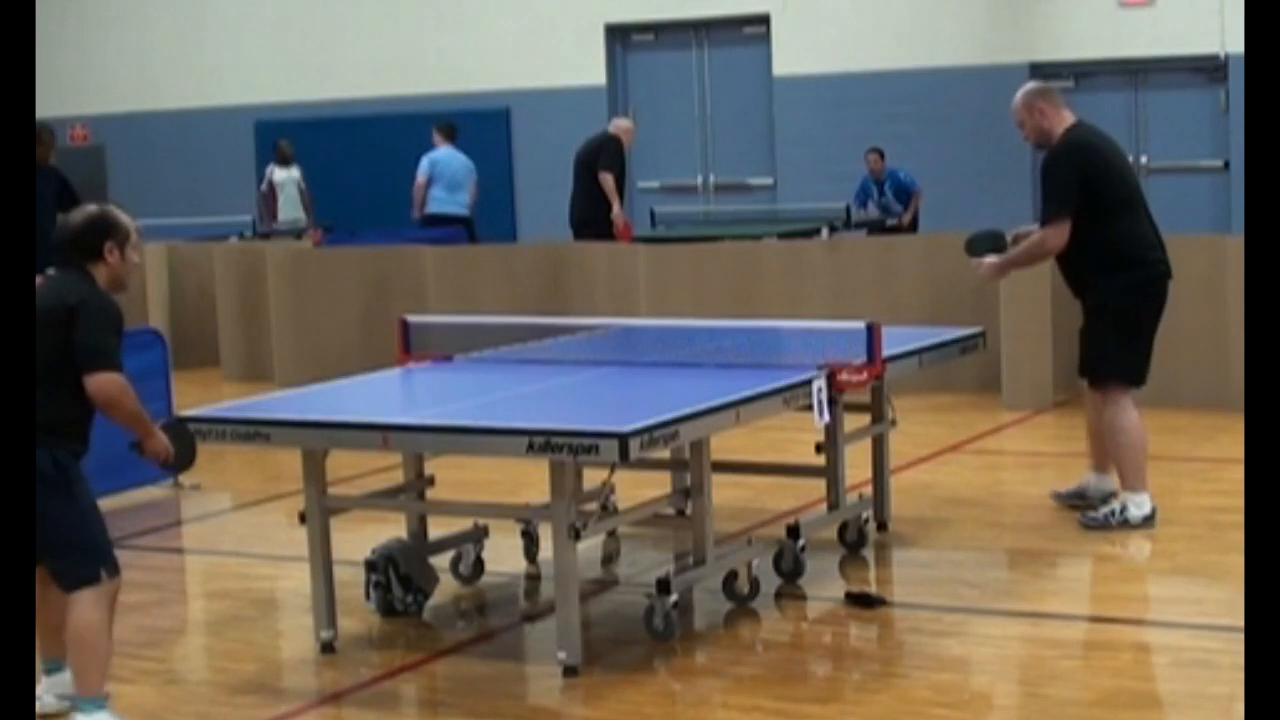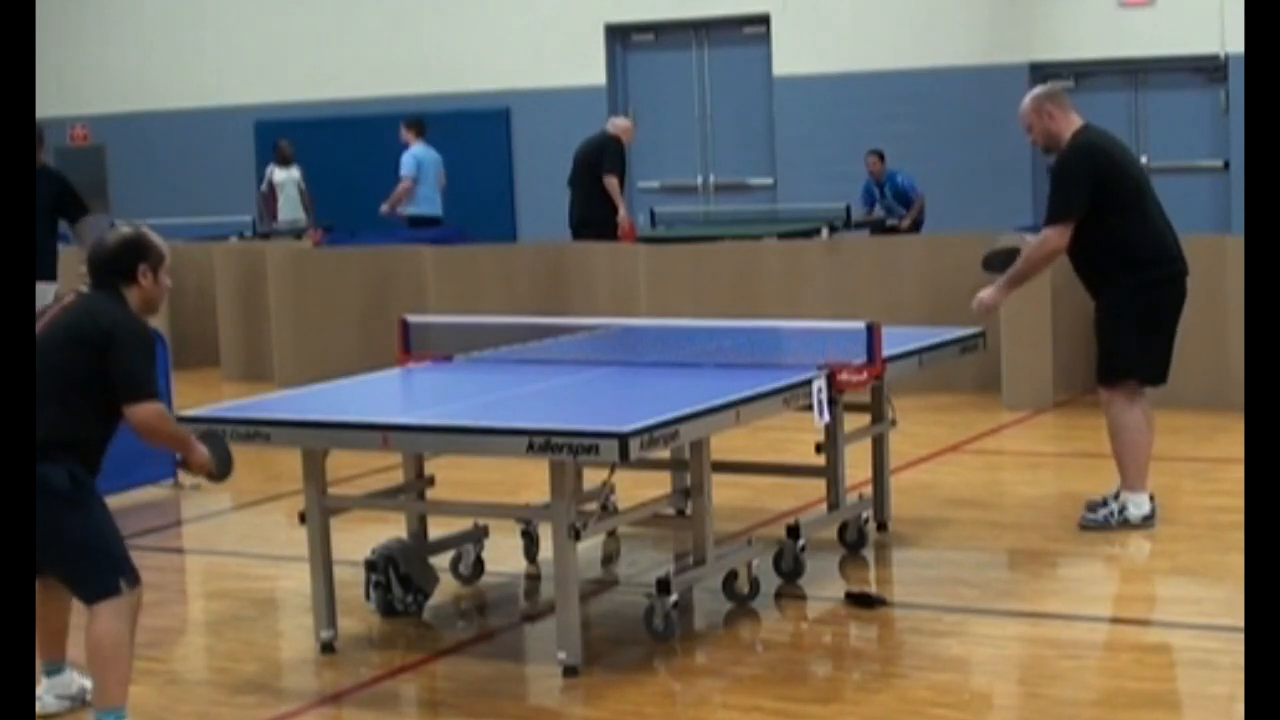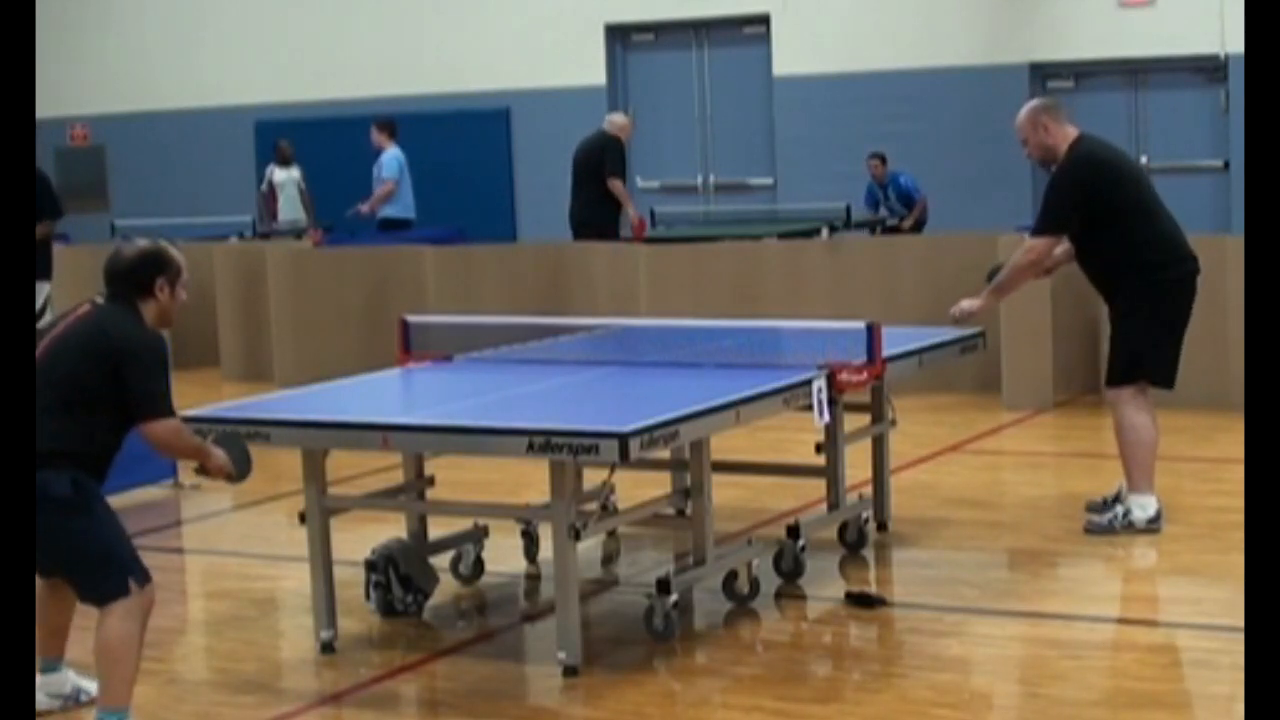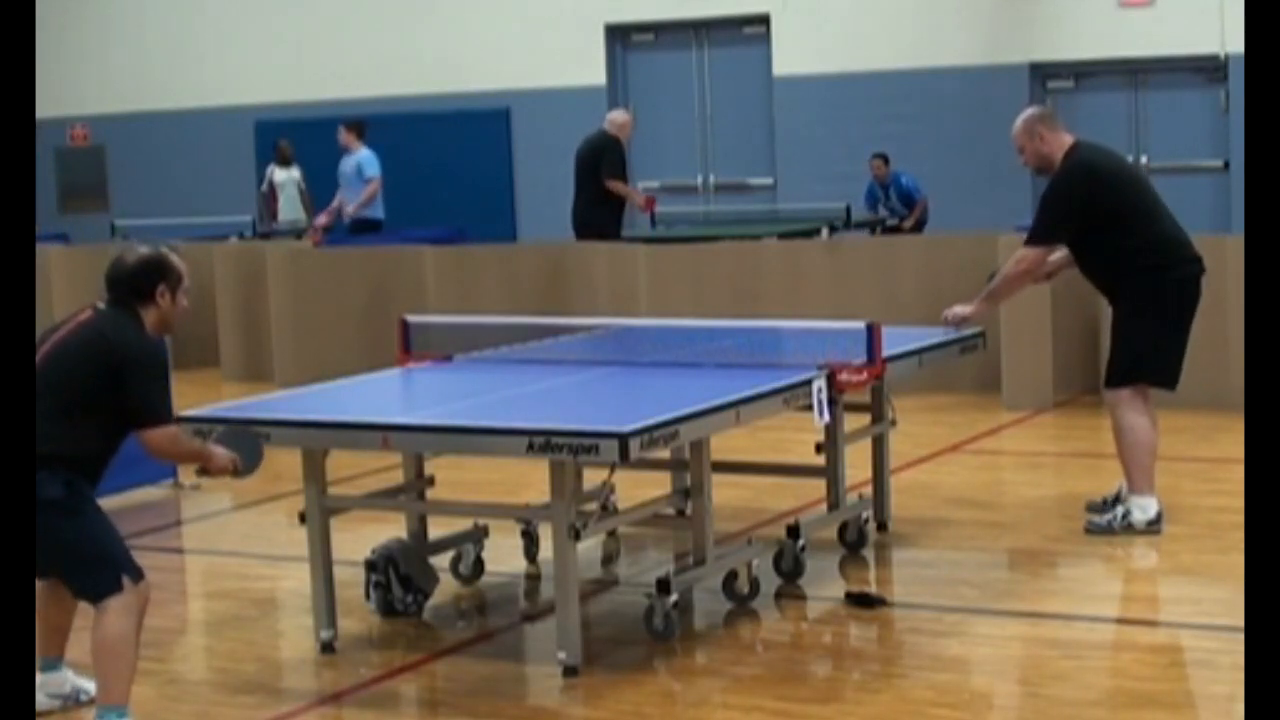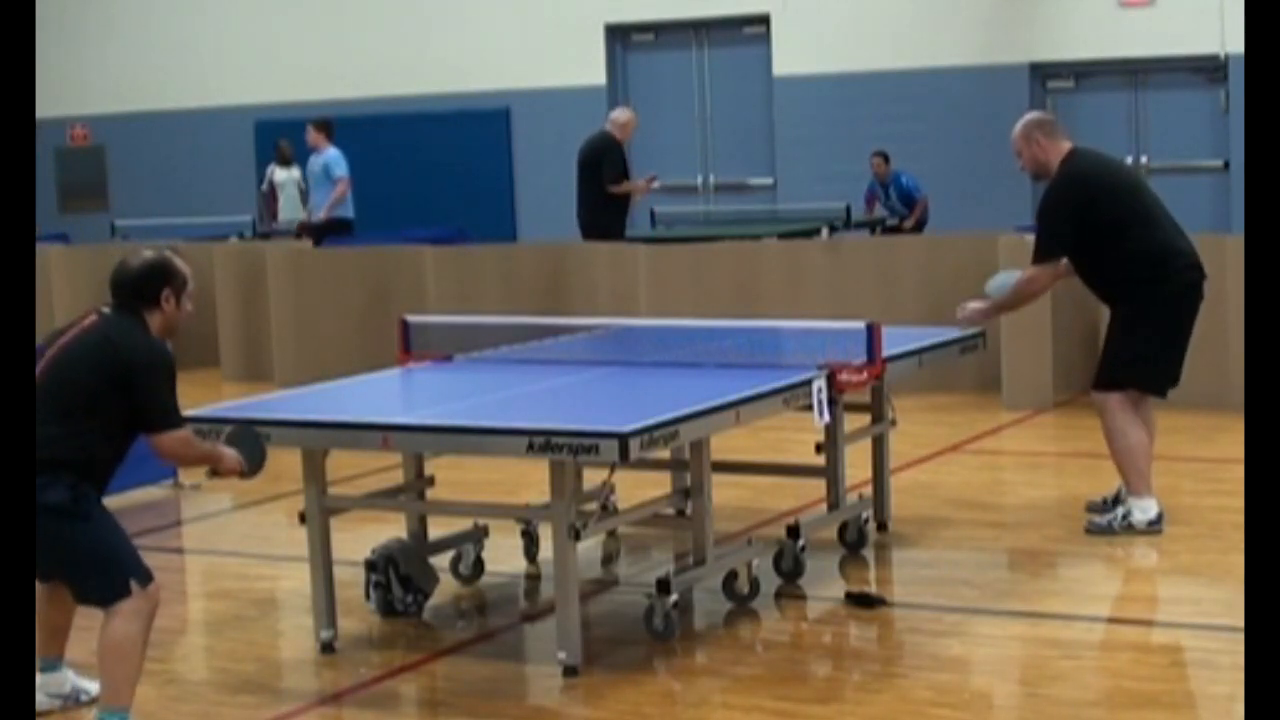
dt=1s
person 1, frame 1
left shoulder: (51, 293)
right shoulder: (93, 303)
right elbow: (104, 386)
right wrist: (149, 433)
left hip: (42, 453)
right hip: (44, 456)
left knee: (53, 566)
right knee: (94, 580)
person 1, frame 2
left shoulder: (71, 311)
right shoulder: (125, 328)
right elbow: (144, 415)
right wrist: (189, 447)
left hip: (46, 465)
right hip: (49, 472)
left knee: (56, 570)
right knee: (115, 592)
person 1, frame 3
left shoulder: (85, 319)
right shoulder: (138, 340)
right elbow: (160, 431)
right wrist: (207, 454)
left hip: (46, 471)
right hip: (50, 480)
left knee: (63, 568)
right knee: (129, 594)
person 1, frame 4
left shoulder: (88, 326)
right shoulder: (138, 346)
right elbow: (159, 438)
right wrist: (208, 454)
left hip: (46, 475)
right hip: (46, 483)
left knee: (64, 568)
right knee: (123, 590)
left ankle: (52, 682)
person 1, frame 5
left shoulder: (92, 330)
right shoulder: (145, 351)
right elbow: (172, 444)
right wrist: (218, 456)
left hip: (46, 480)
right hip: (50, 489)
left knee: (62, 569)
right knee: (133, 595)
left ankle: (52, 682)
person 2, frame 1
left shoulder: (1064, 156)
right shoulder: (1090, 142)
left elbow: (1055, 240)
left wrist: (1003, 264)
right wrist: (1032, 235)
left hip: (1123, 284)
right hip: (1133, 278)
left knee: (1113, 390)
right knee: (1099, 384)
left ankle: (1137, 503)
right ankle: (1100, 484)
person 2, frame 2
left shoulder: (1076, 158)
right shoulder: (1096, 146)
left elbow: (1055, 240)
left wrist: (1002, 287)
right wrist: (1035, 251)
left hip: (1138, 285)
right hip: (1151, 279)
left knee: (1119, 390)
right knee: (1129, 389)
left ankle: (1136, 504)
right ankle: (1133, 492)
person 2, frame 3
left shoulder: (1076, 169)
right shoulder: (1091, 158)
left elbow: (1035, 251)
left wrist: (984, 299)
right wrist: (1055, 260)
left hip: (1153, 285)
right hip: (1157, 280)
left knee: (1125, 392)
right knee: (1132, 389)
left ankle: (1142, 507)
right ankle: (1136, 491)
person 2, frame 4
left shoulder: (1072, 177)
right shoulder: (1089, 164)
left elbow: (1027, 261)
left wrist: (977, 306)
right wrist: (1054, 264)
left hip: (1157, 285)
right hip: (1164, 280)
left knee: (1124, 393)
right knee: (1133, 390)
left ankle: (1143, 508)
right ankle: (1136, 492)
person 2, frame 5
left shoulder: (1065, 188)
right shoulder: (1090, 170)
left elbow: (1040, 278)
left wrist: (986, 310)
right wrist: (1059, 270)
left hip: (1156, 292)
right hip: (1172, 283)
left knee: (1114, 396)
right knee: (1134, 392)
left ankle: (1143, 509)
right ankle: (1135, 492)
